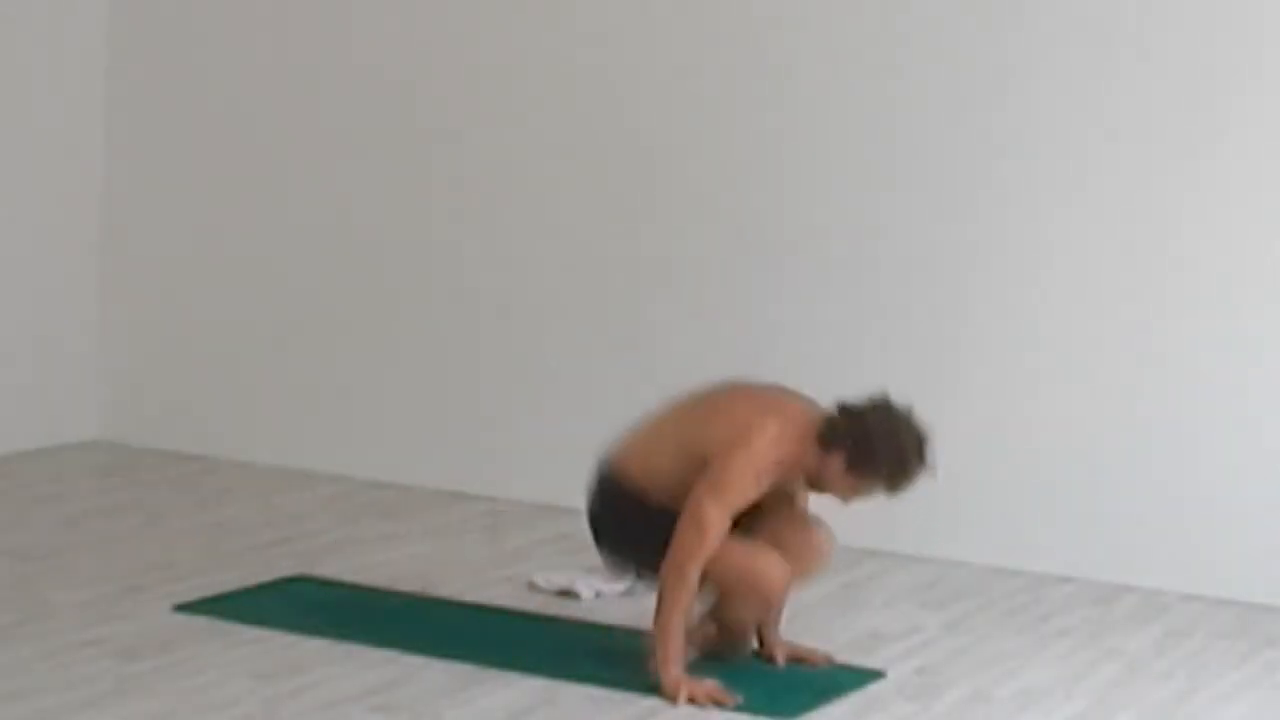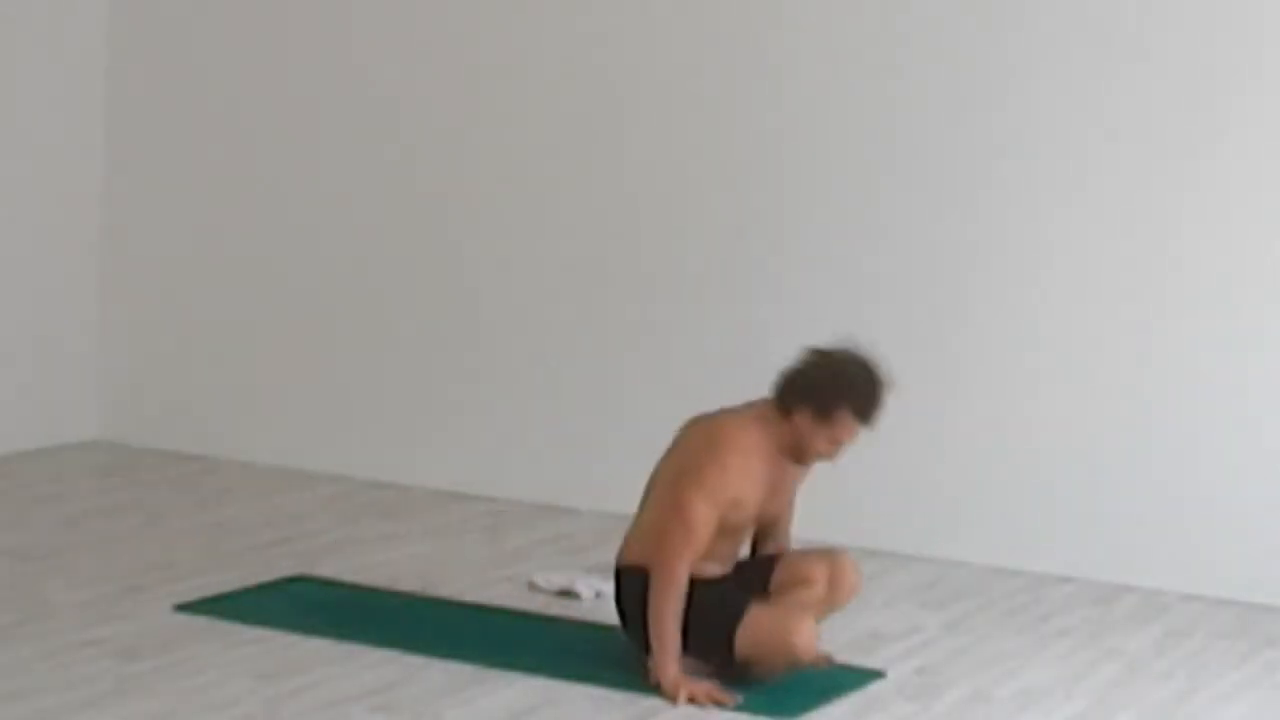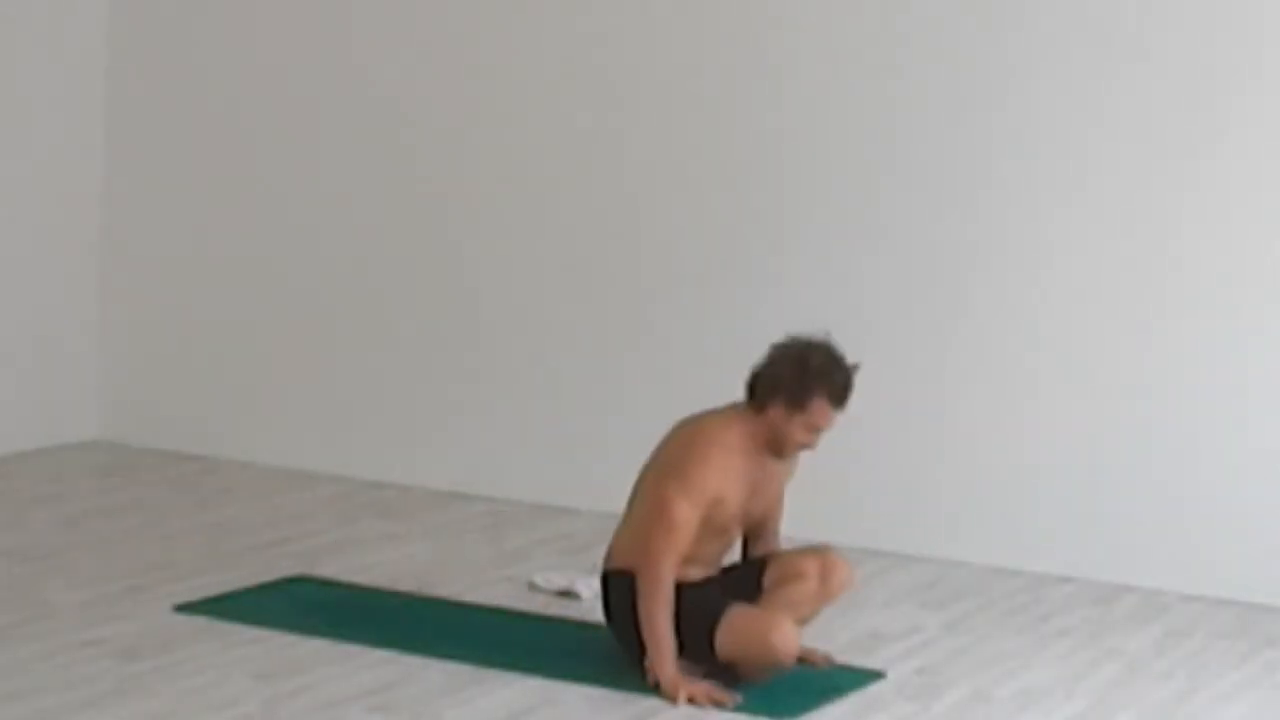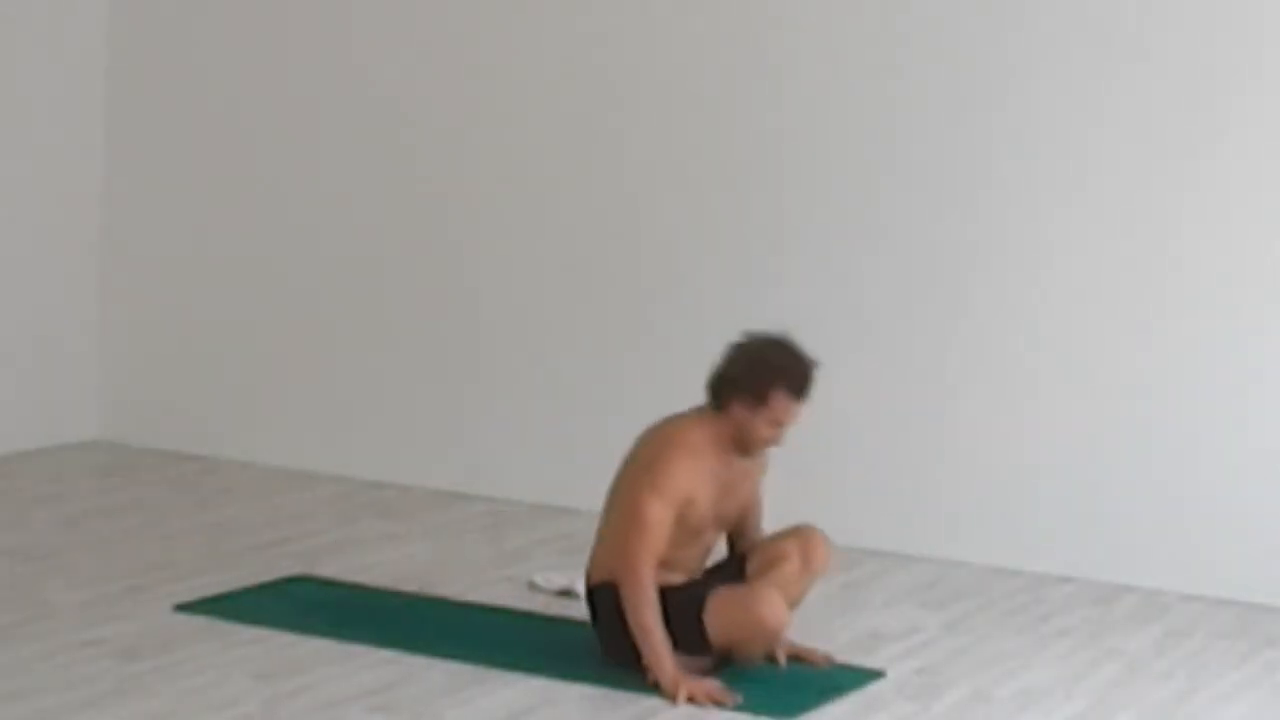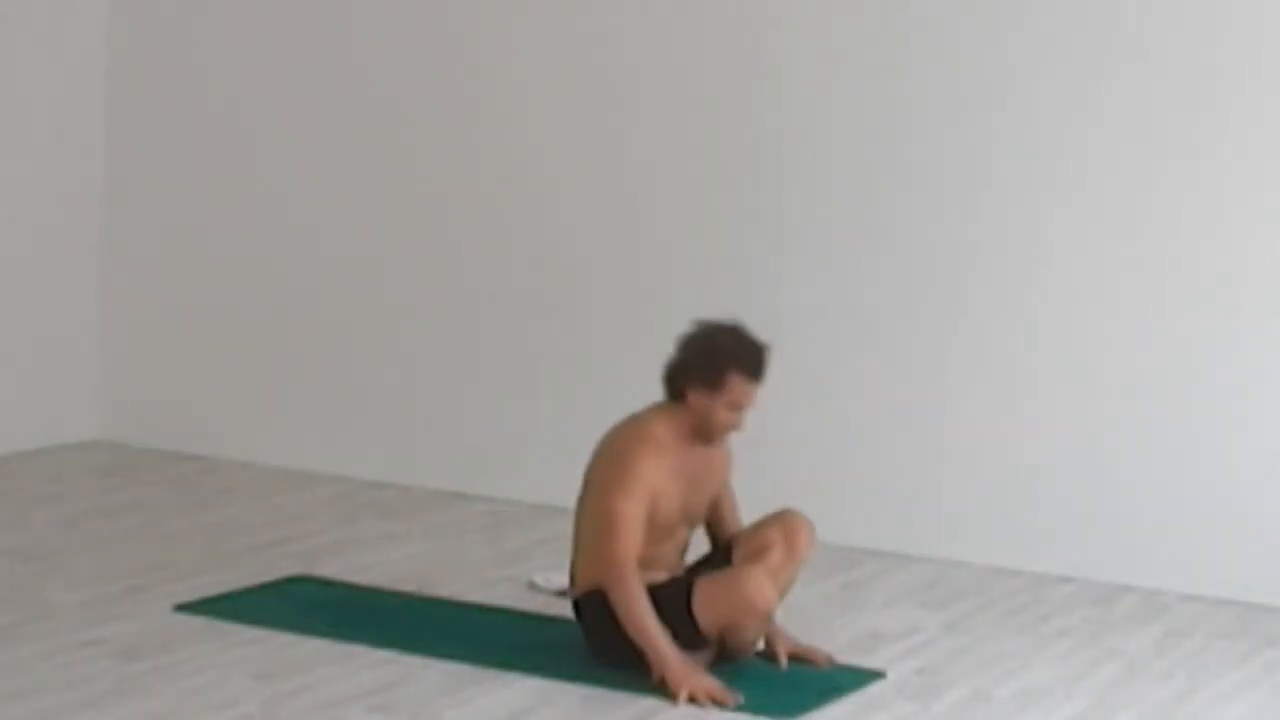
dt=0.2s
person 1, frame 1
left shoulder: (812, 436)
right shoulder: (757, 450)
left elbow: (784, 530)
right elbow: (684, 564)
left wrist: (770, 636)
right wrist: (670, 674)
left hip: (680, 498)
right hip: (627, 501)
left knee: (813, 542)
right knee: (765, 574)
left ankle: (715, 629)
right ankle: (692, 638)
person 1, frame 2
left shoulder: (793, 444)
right shoulder: (728, 453)
left elbow: (772, 540)
right elbow: (670, 567)
left wrist: (773, 609)
right wrist: (670, 672)
left hip: (716, 582)
right hip: (652, 593)
left knee: (841, 576)
right knee: (798, 643)
right ankle: (692, 658)
person 1, frame 3
left shoulder: (779, 450)
right shoulder: (708, 453)
left elbow: (761, 540)
right elbow: (655, 567)
left wrist: (779, 639)
right wrist: (669, 675)
left hip: (705, 587)
right hip: (641, 598)
left knee: (830, 571)
right knee: (777, 640)
left ankle: (718, 644)
right ankle: (693, 659)
person 1, frame 4
left shoulder: (750, 453)
right shoulder: (676, 456)
left elbow: (747, 542)
right elbow: (634, 571)
left wrist: (769, 635)
right wrist: (669, 675)
left hip: (688, 593)
right hip: (626, 610)
left knee: (810, 548)
right knee: (765, 608)
left ankle: (708, 646)
right ankle: (688, 659)
person 1, frame 5
left shoulder: (712, 448)
right shoulder: (640, 453)
left elbow: (731, 540)
right elbow: (618, 572)
left wrist: (770, 629)
right wrist: (674, 666)
left hip: (672, 594)
right hip: (614, 618)
left knee: (793, 531)
right knee: (751, 588)
left ankle: (708, 645)
right ankle: (690, 659)
